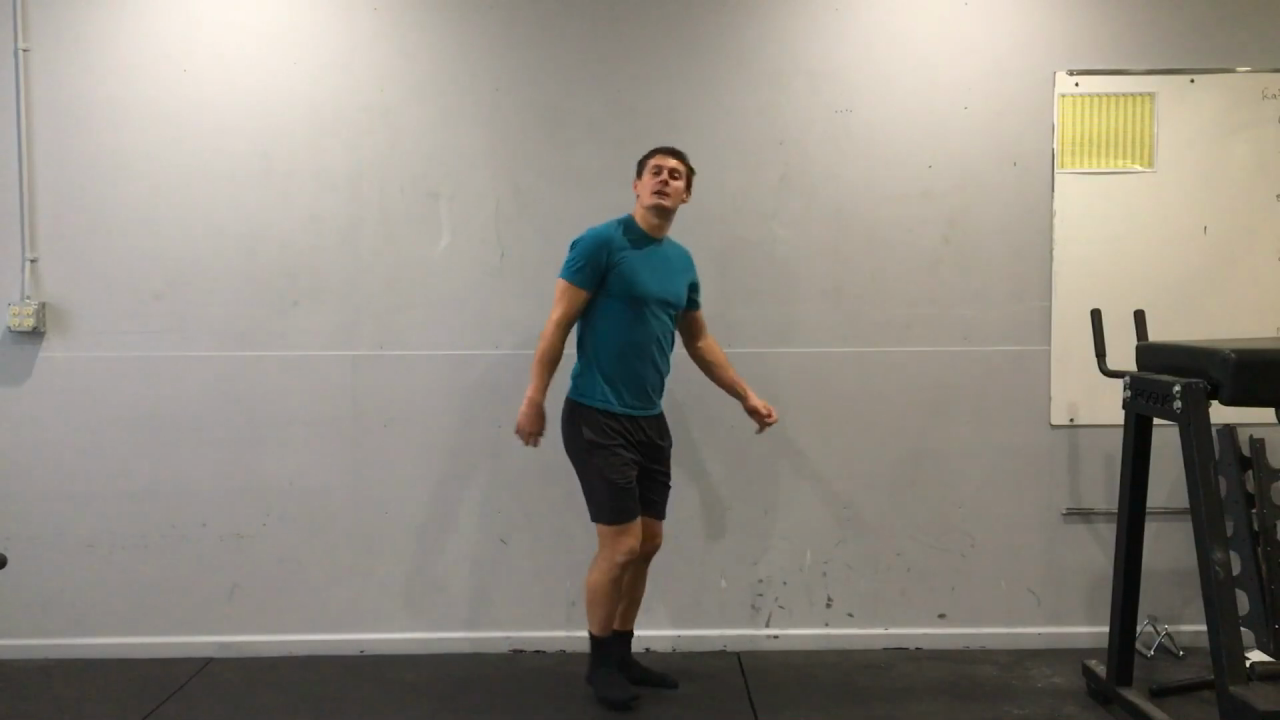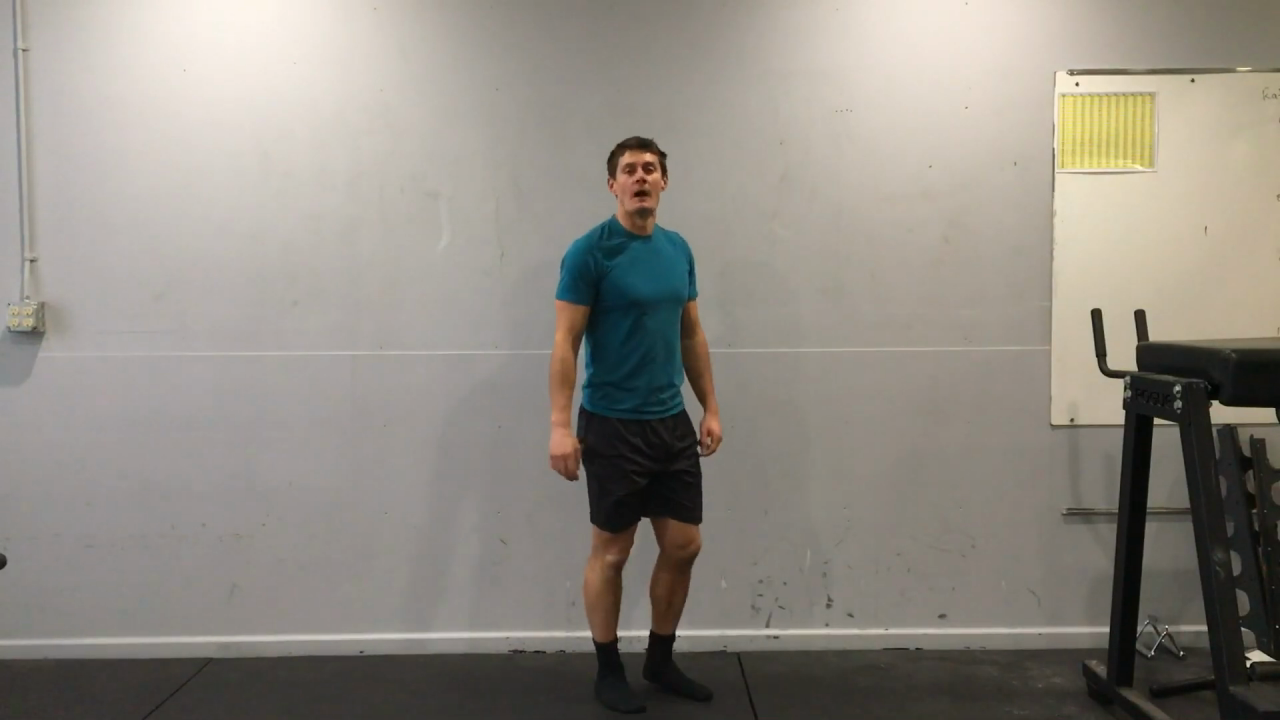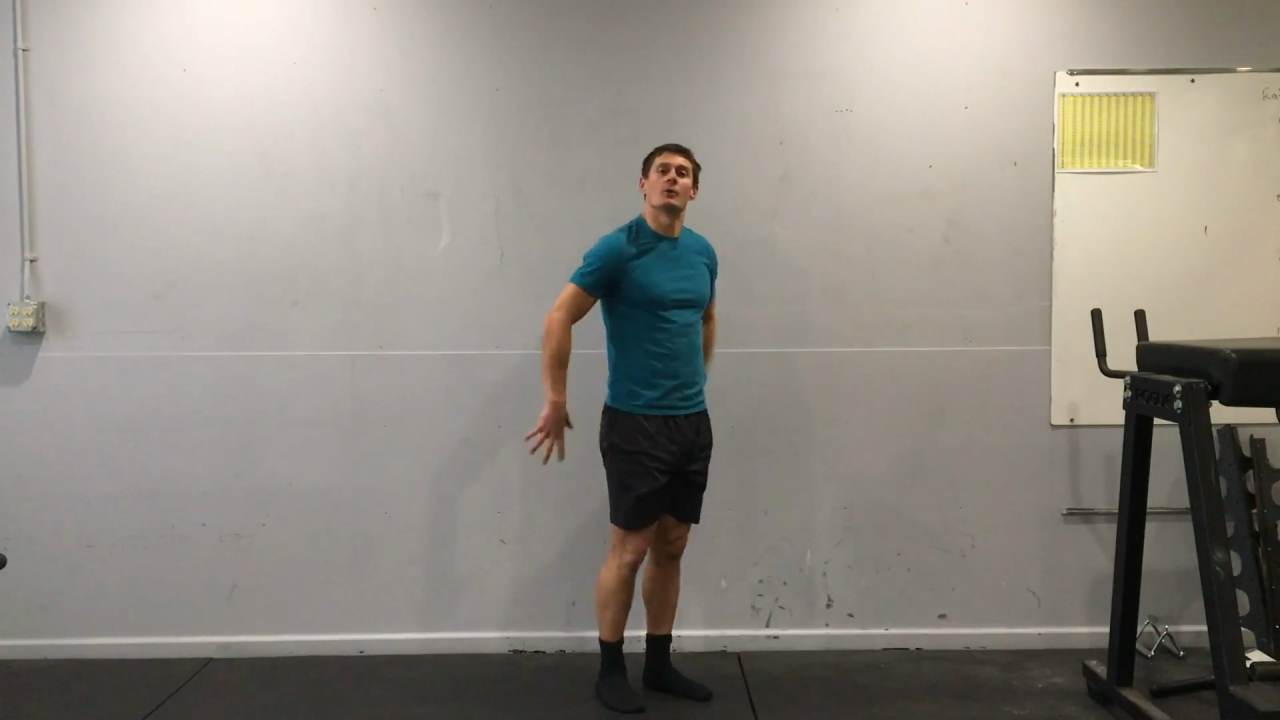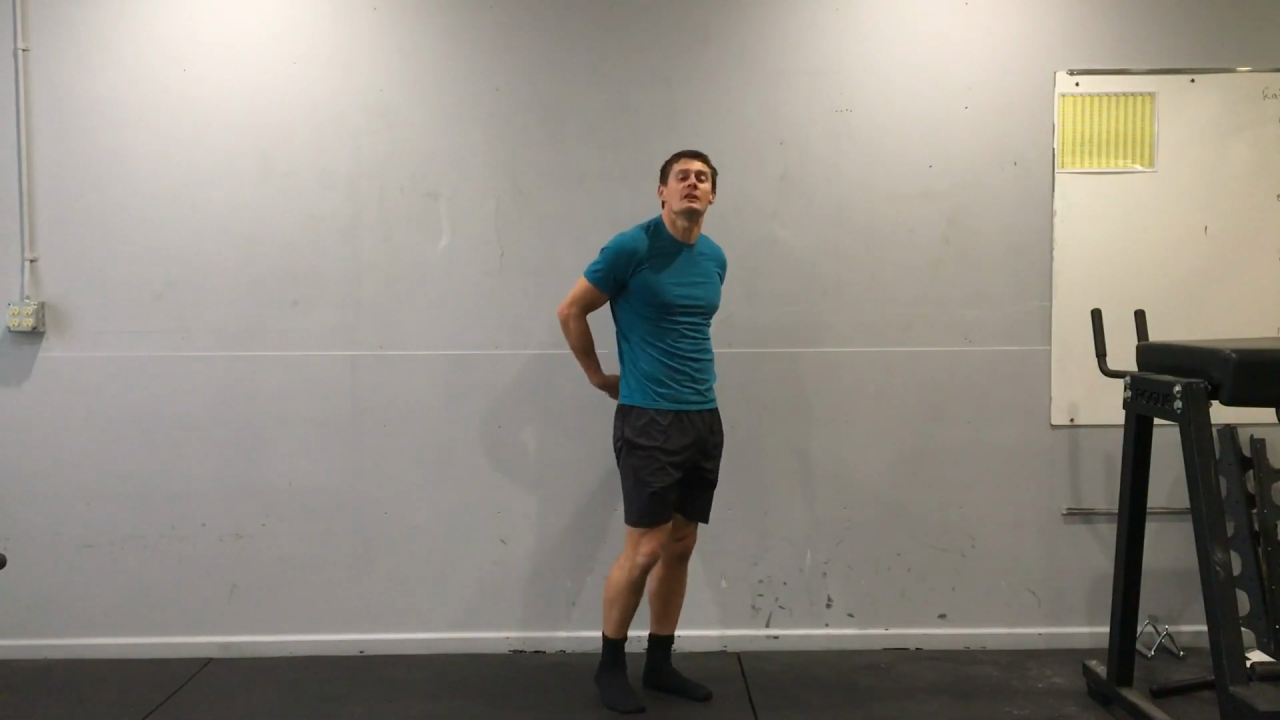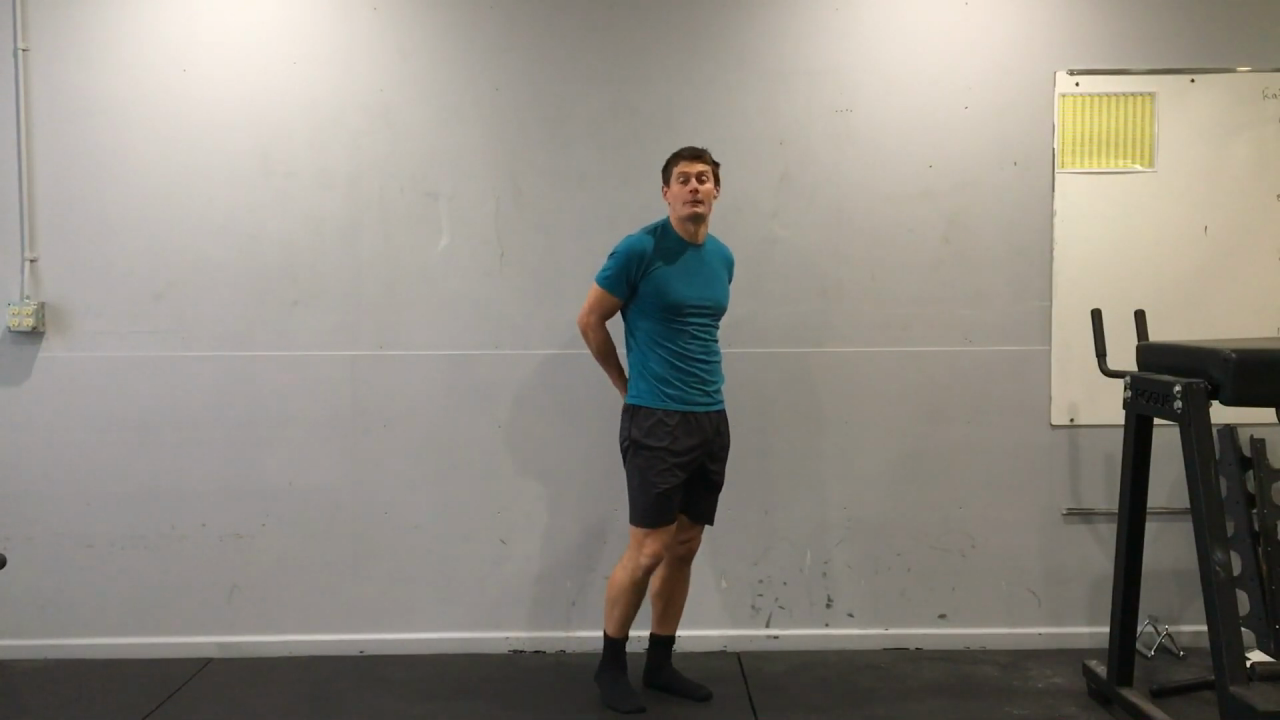
dt=1s
person 1, frame 1
left shoulder: (682, 261)
right shoulder: (601, 243)
left elbow: (699, 340)
right elbow: (559, 323)
left wrist: (746, 397)
right wrist: (534, 399)
left hip: (649, 421)
right hip: (598, 419)
left knee: (647, 544)
right knee: (621, 547)
left ankle: (622, 655)
right ankle: (600, 662)
person 1, frame 2
left shoulder: (678, 249)
right shoulder: (590, 252)
right elbow: (566, 343)
left wrist: (710, 409)
right wrist: (561, 425)
left hip: (673, 423)
right hip: (613, 427)
left knee: (683, 547)
right knee: (612, 551)
left ankle: (661, 660)
right ankle: (609, 671)
person 1, frame 3
left shoulder: (703, 252)
right shoulder: (618, 249)
right elbow: (559, 319)
right wrist: (555, 402)
left hip: (693, 421)
right hip: (636, 423)
left knee: (671, 548)
right knee: (628, 550)
left ankle: (659, 663)
right ankle: (609, 670)
person 1, frame 4
left shoulder: (715, 258)
right shoulder: (632, 247)
right elbow: (571, 311)
right wrist: (597, 376)
left hip: (705, 418)
right hip: (648, 419)
left knee: (680, 547)
right knee: (645, 550)
left ankle: (659, 664)
right ankle: (610, 665)
person 1, frame 5
left shoulder: (723, 257)
right shoulder: (639, 250)
right elbow: (590, 320)
right wrist: (626, 383)
left hip: (712, 420)
right hip: (655, 421)
left knee: (684, 548)
right knee: (648, 552)
left ankle: (660, 663)
right ankle: (611, 665)
